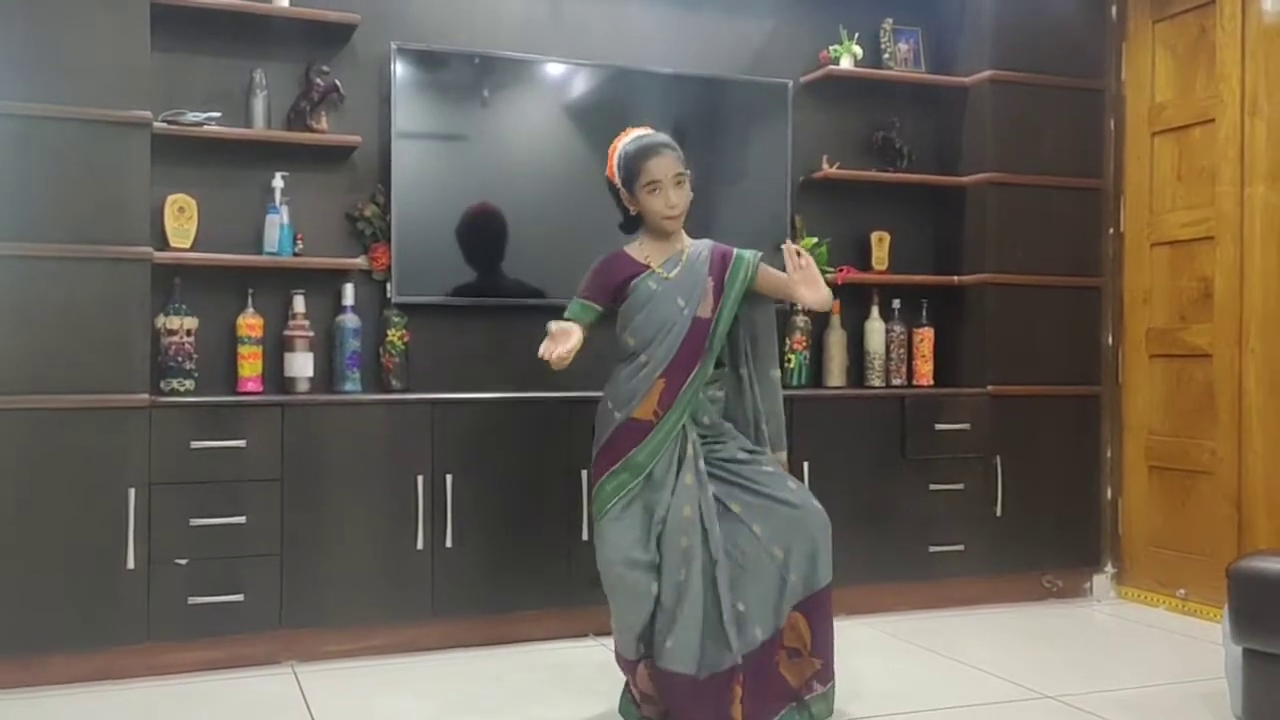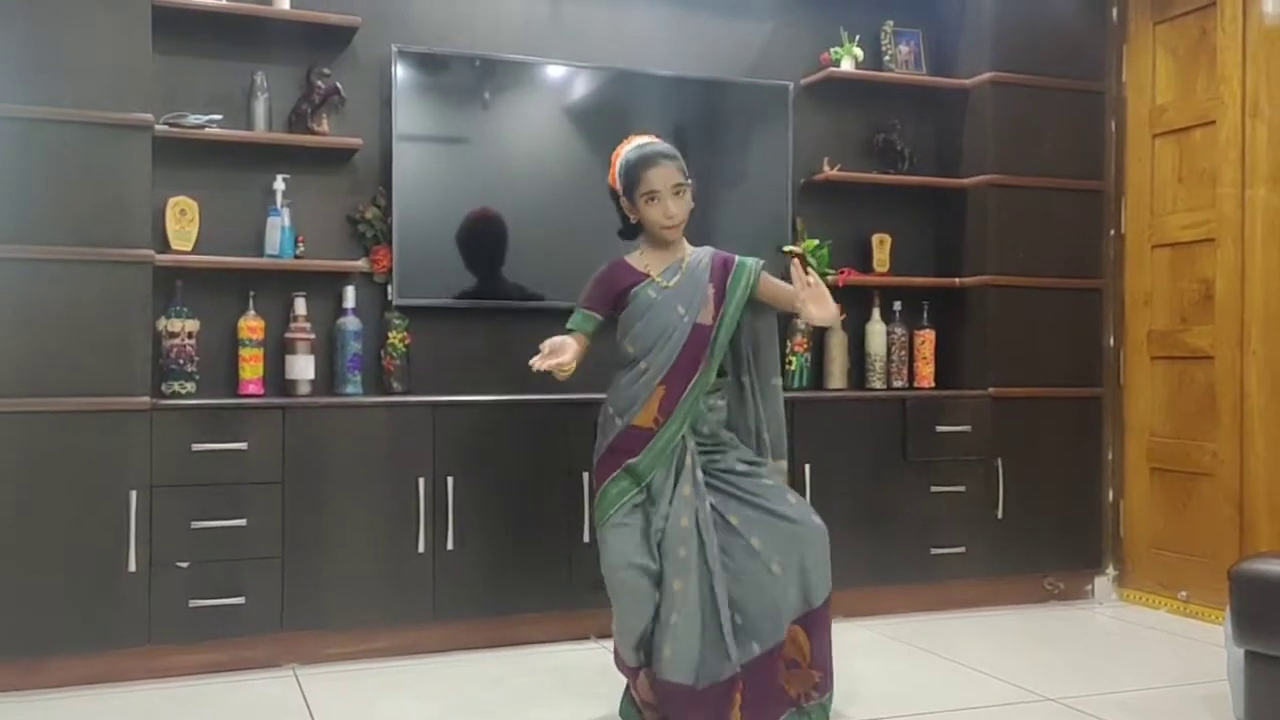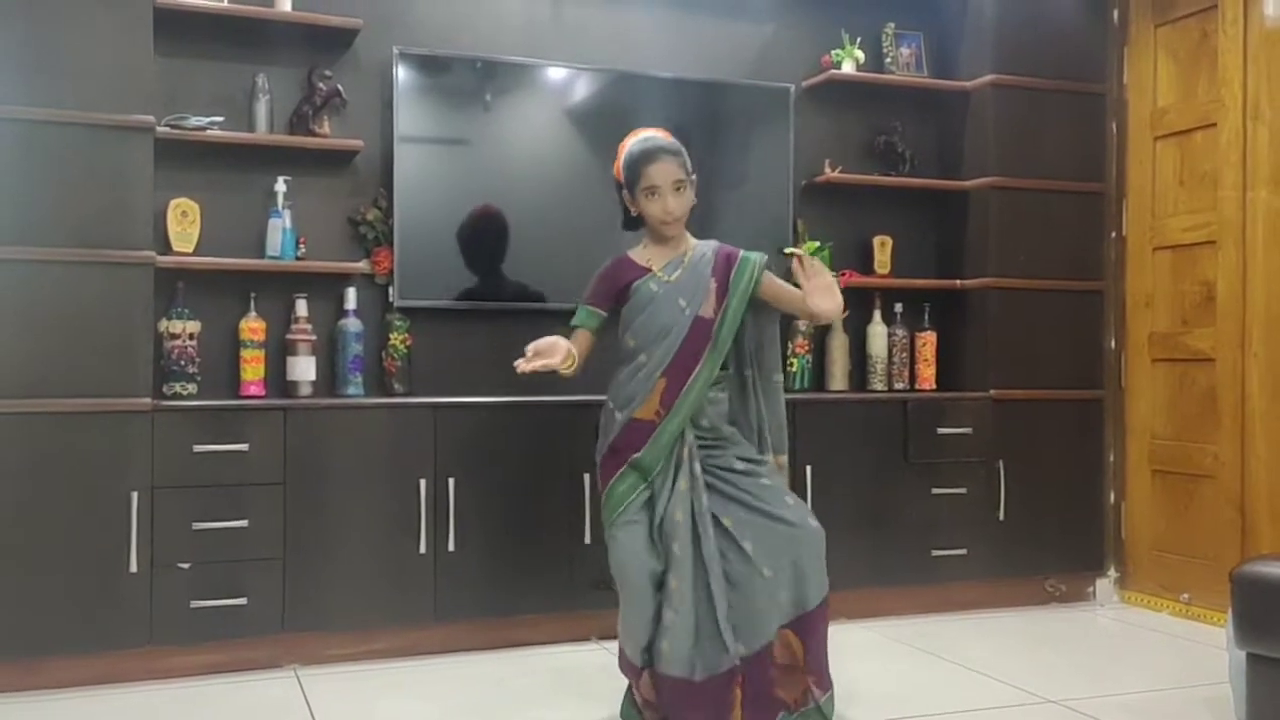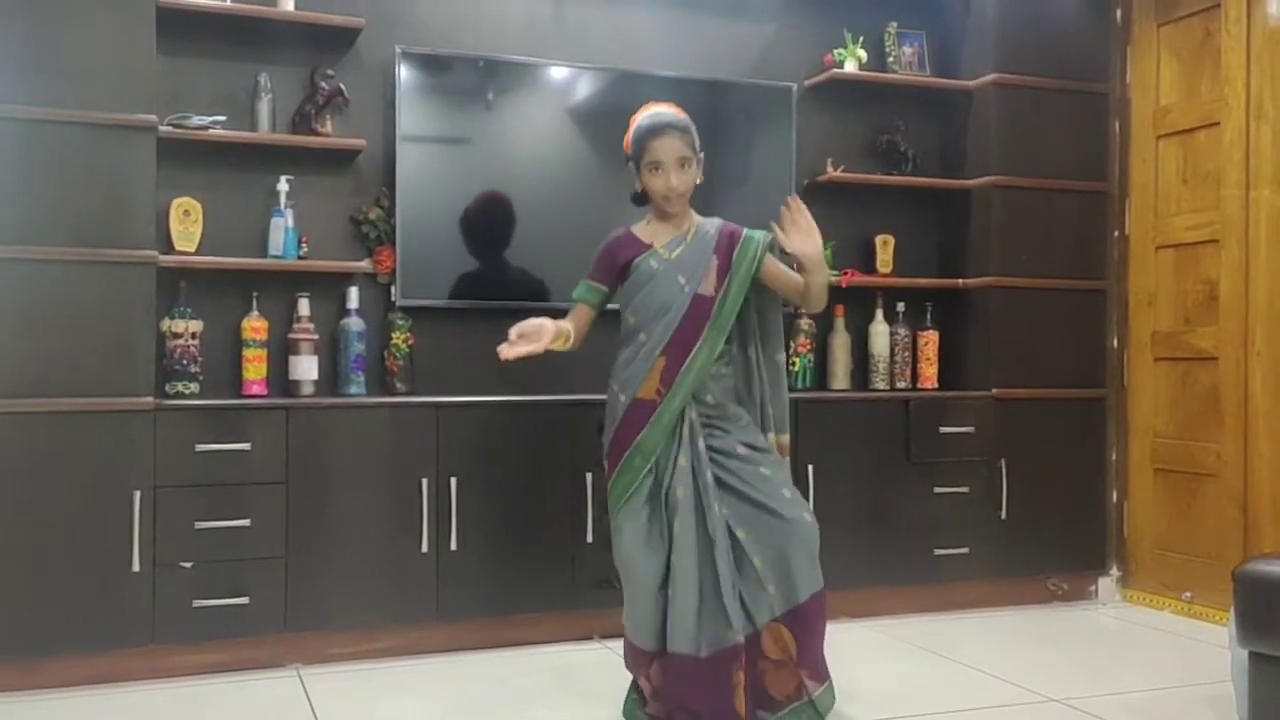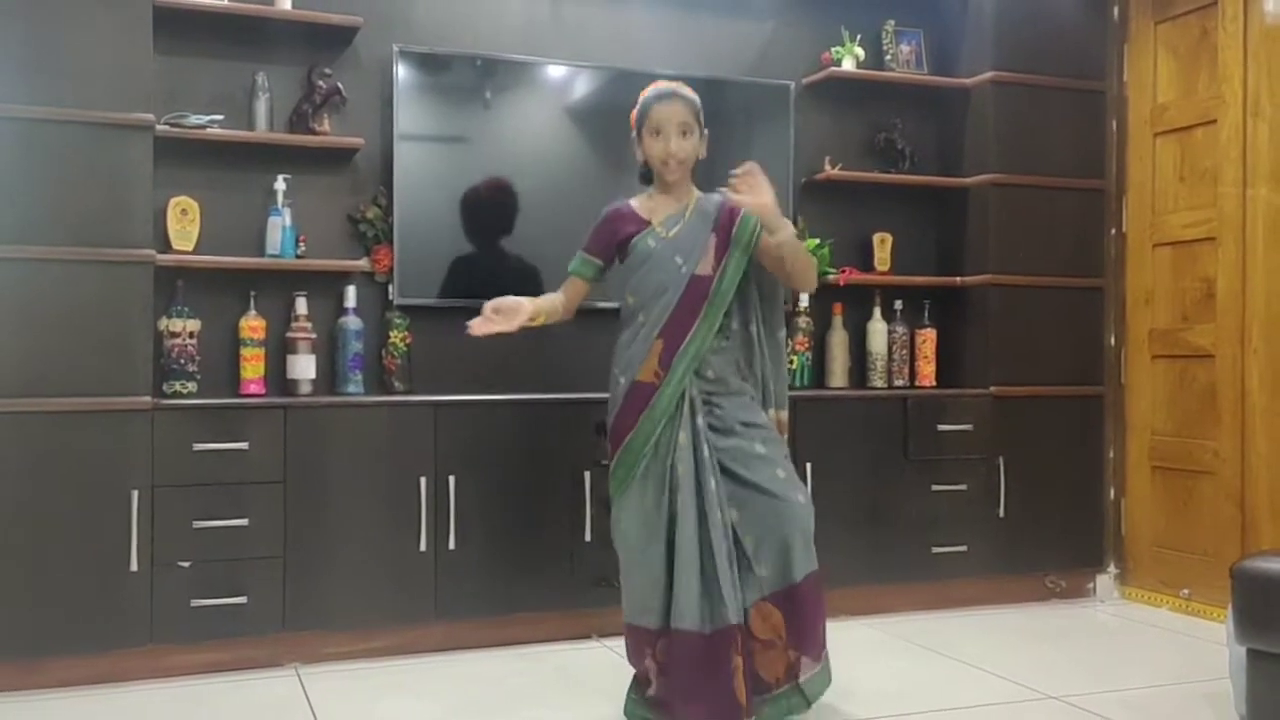
dt=0.1s
person 1, frame 1
left shoulder: (723, 262)
right shoulder: (617, 269)
left elbow: (805, 289)
right elbow: (569, 337)
left wrist: (815, 293)
right wrist: (565, 340)
left hip: (711, 437)
right hip: (638, 445)
left knee: (800, 523)
right knee: (634, 568)
person 1, frame 2
left shoulder: (725, 270)
right shoulder: (618, 277)
left elbow: (807, 300)
right elbow: (571, 345)
left wrist: (821, 309)
right wrist: (564, 354)
left hip: (714, 446)
right hip: (639, 453)
left knee: (797, 537)
right knee: (641, 575)
person 1, frame 3
left shoulder: (729, 264)
right shoulder: (620, 272)
left elbow: (812, 308)
right elbow: (579, 350)
left wrist: (825, 300)
right wrist: (560, 352)
left hip: (718, 438)
right hip: (642, 444)
left knee: (792, 537)
right knee: (651, 572)
person 1, frame 4
left shoulder: (732, 243)
right shoulder: (622, 249)
left elbow: (807, 296)
right elbow: (575, 329)
left wrist: (812, 260)
right wrist: (549, 332)
left hip: (722, 420)
right hip: (647, 426)
left knee: (785, 529)
right knee: (657, 559)
person 1, frame 5
left shoulder: (732, 211)
right shoulder: (620, 221)
left elbow: (807, 278)
right elbow: (567, 302)
left wrist: (769, 221)
right wrist: (526, 308)
left hip: (726, 395)
right hip: (651, 401)
left knee: (778, 508)
right knee: (661, 533)
